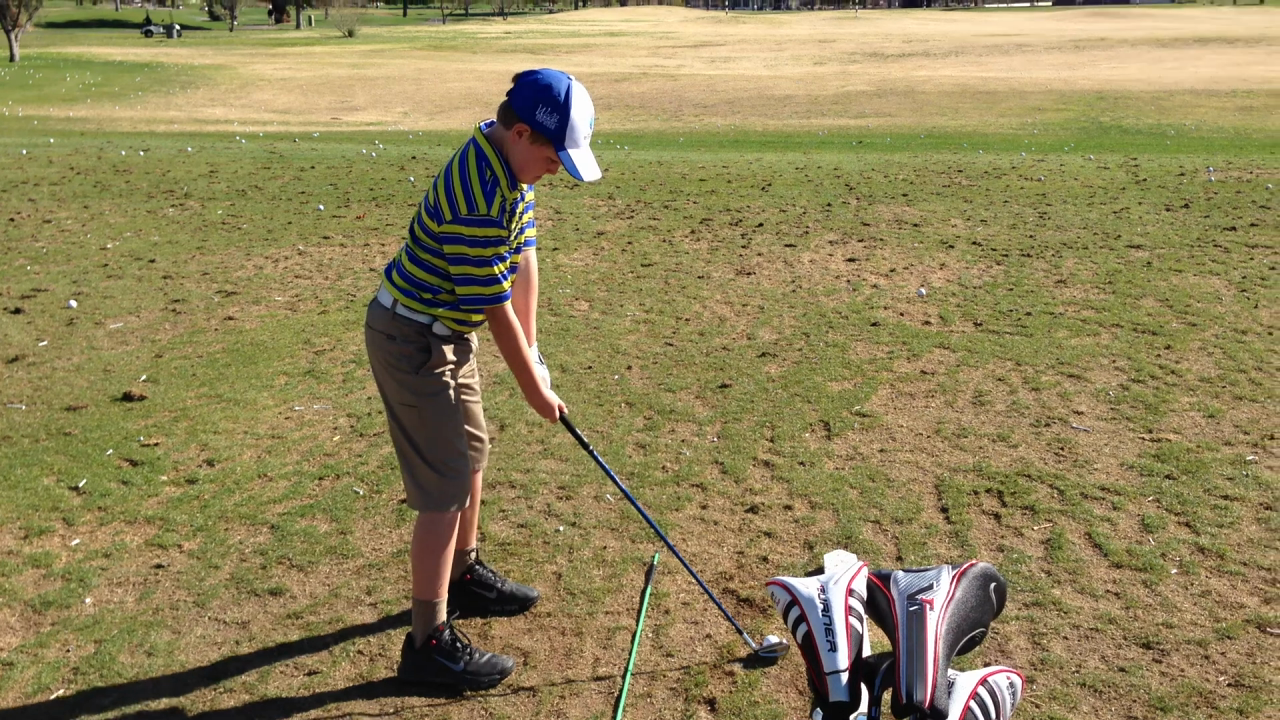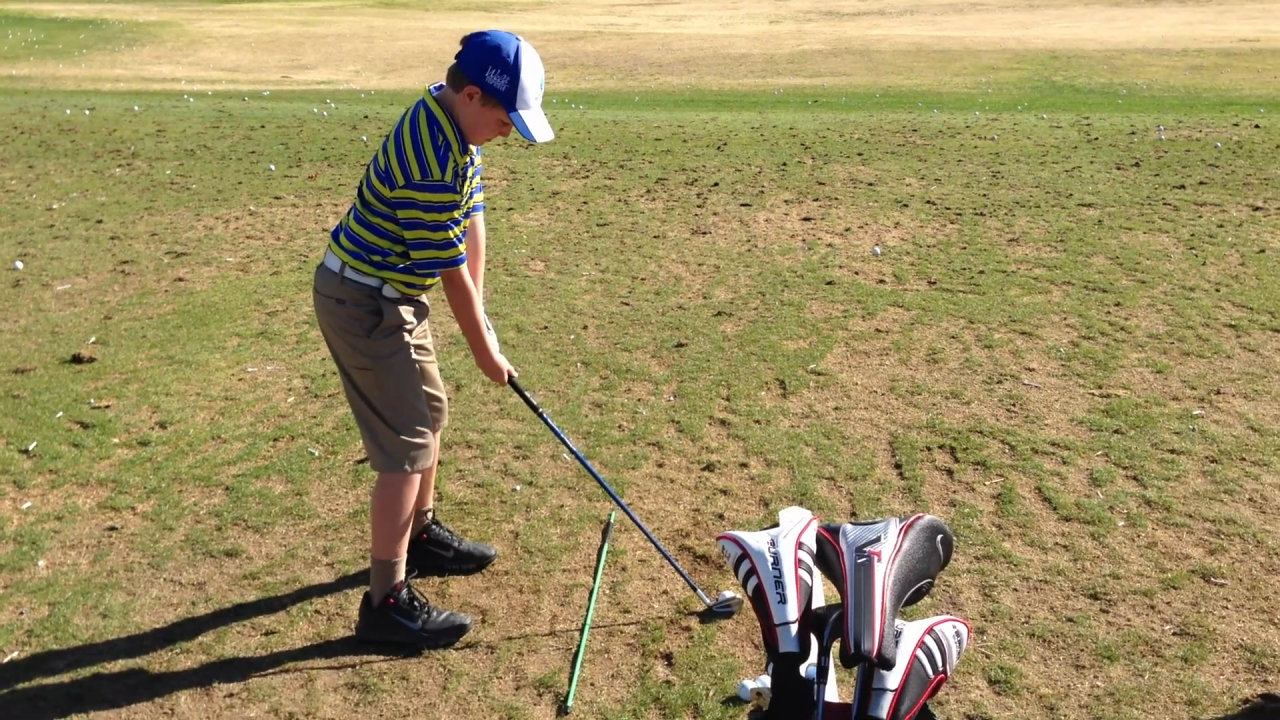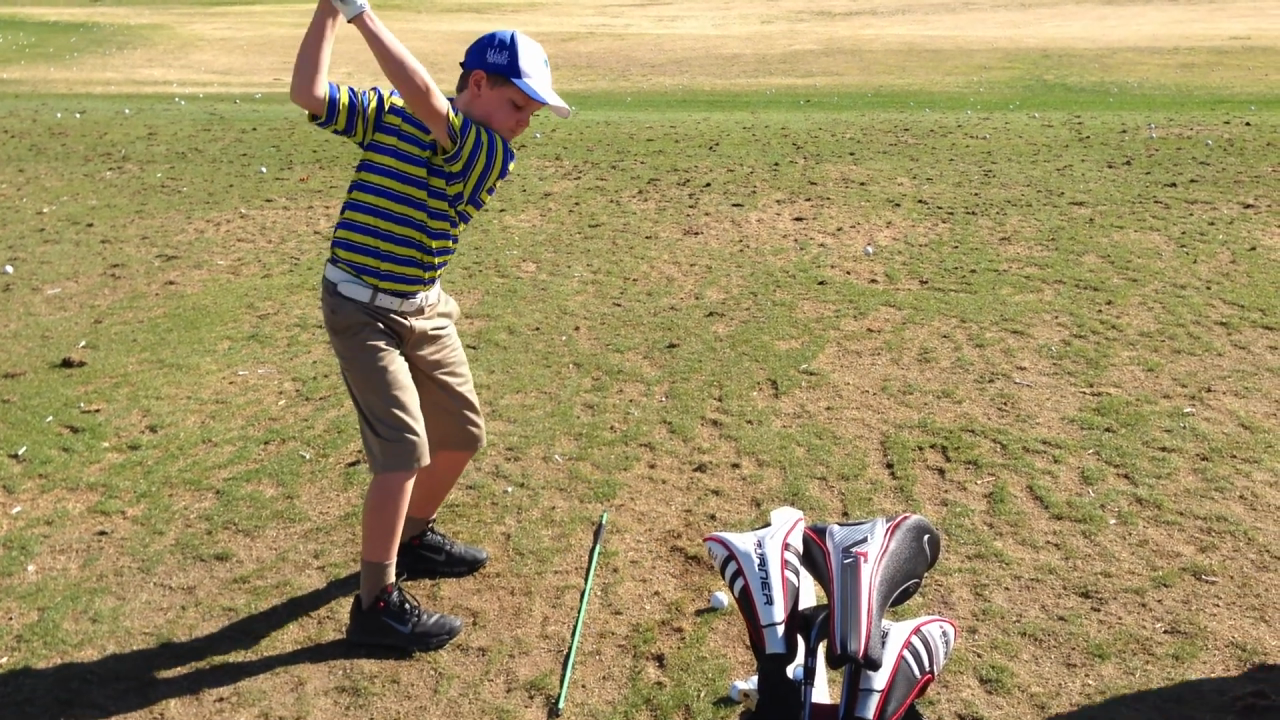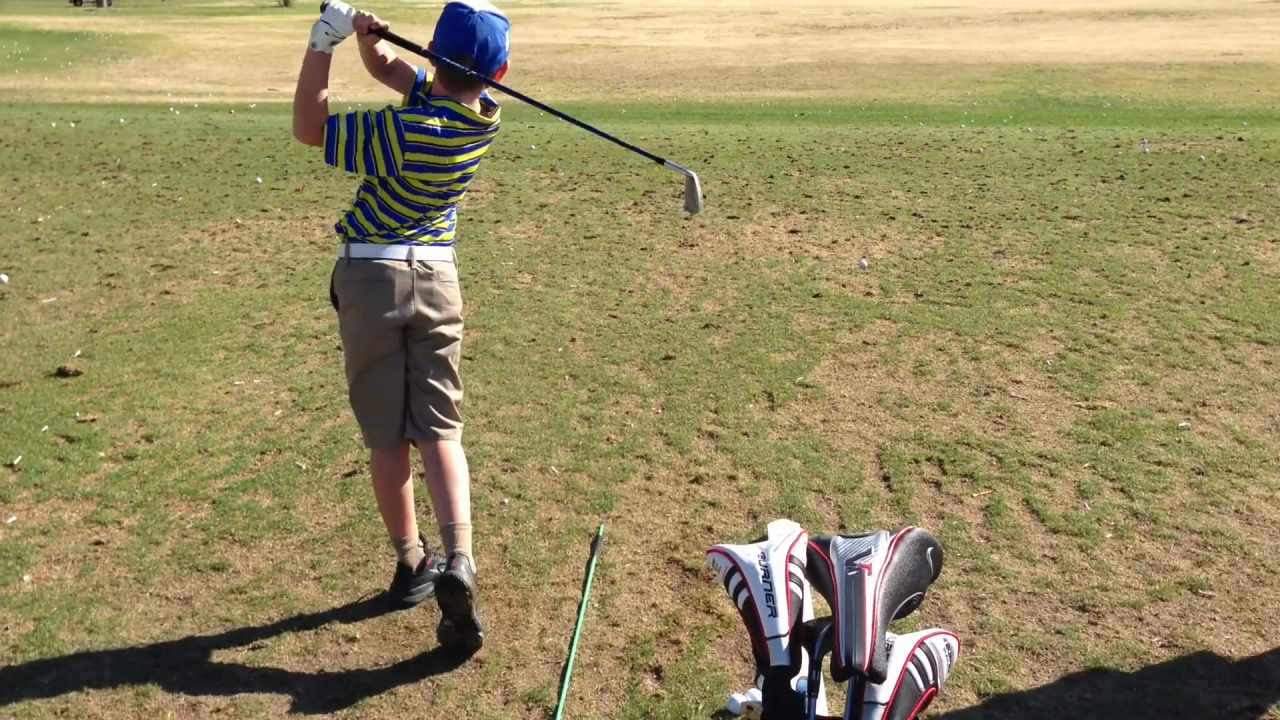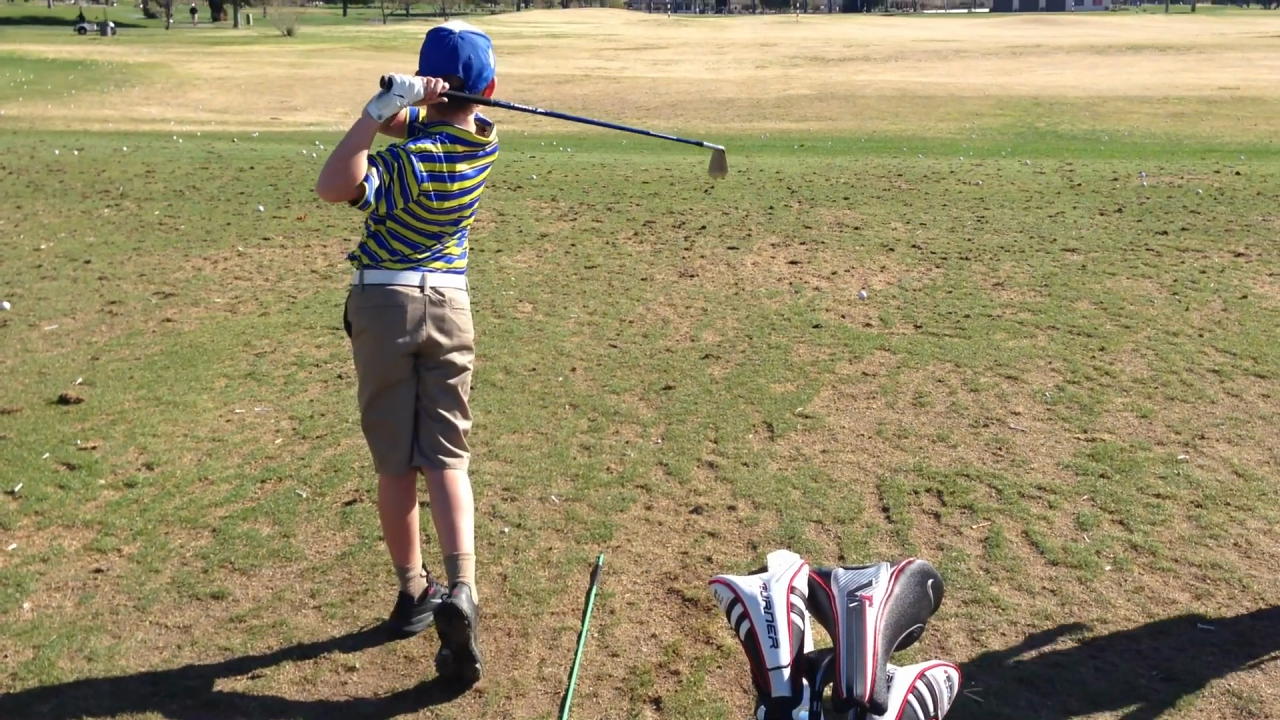
dt=1s
person 1, frame 1
left shoulder: (507, 162)
right shoulder: (480, 198)
left elbow: (524, 258)
right elbow: (496, 307)
left wrist: (533, 349)
right wrist: (532, 386)
left hip: (444, 331)
right hip: (413, 340)
left knee: (470, 453)
right knee: (443, 487)
left ankle: (462, 576)
right ankle: (428, 642)
person 1, frame 2
left shoulder: (451, 123)
right shoulder: (431, 162)
left elbow: (472, 223)
right elbow: (450, 269)
left wrist: (480, 317)
right wrist: (483, 348)
left hip: (391, 293)
right hip: (362, 302)
left knee: (429, 412)
right knee: (406, 444)
left ankle: (419, 534)
right ankle: (387, 602)
person 1, frame 3
left shoulder: (490, 156)
right shoulder: (388, 113)
left elbow: (426, 99)
right elbow: (308, 92)
left hip: (423, 311)
right hip: (359, 310)
left knee: (462, 436)
right knee: (404, 452)
left ankle: (412, 537)
right ankle: (376, 602)
person 1, frame 4
left shoulder: (404, 131)
right shoulder: (485, 117)
left elbow: (307, 127)
right elbow: (391, 68)
left hip: (370, 277)
right hip: (435, 278)
left knee: (387, 436)
right knee: (440, 429)
left ankle: (413, 564)
right ankle: (458, 560)
person 1, frame 5
left shoulder: (415, 161)
right shoulder: (482, 138)
left elbow: (332, 186)
right elbow: (399, 124)
left wrist: (384, 105)
right wrist: (390, 109)
left hip: (383, 303)
right hip: (448, 305)
left knee: (395, 463)
right knee: (446, 457)
left ankle: (414, 591)
right ankle: (460, 589)
